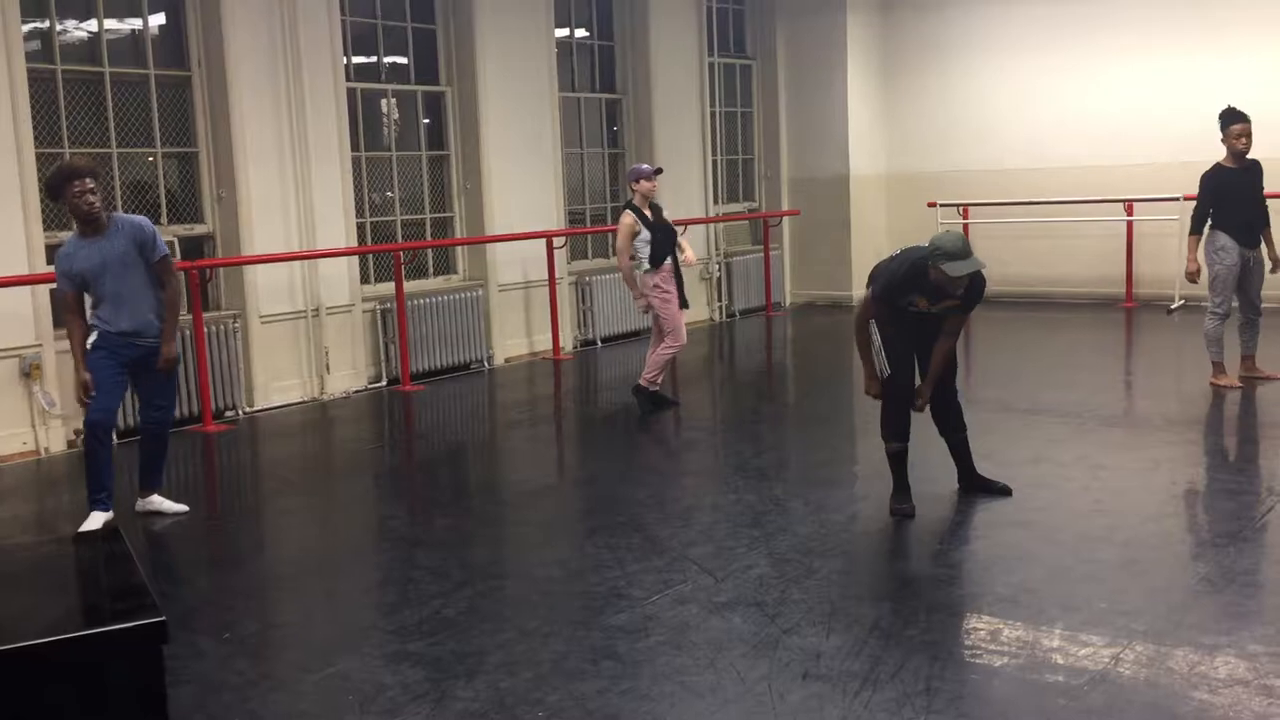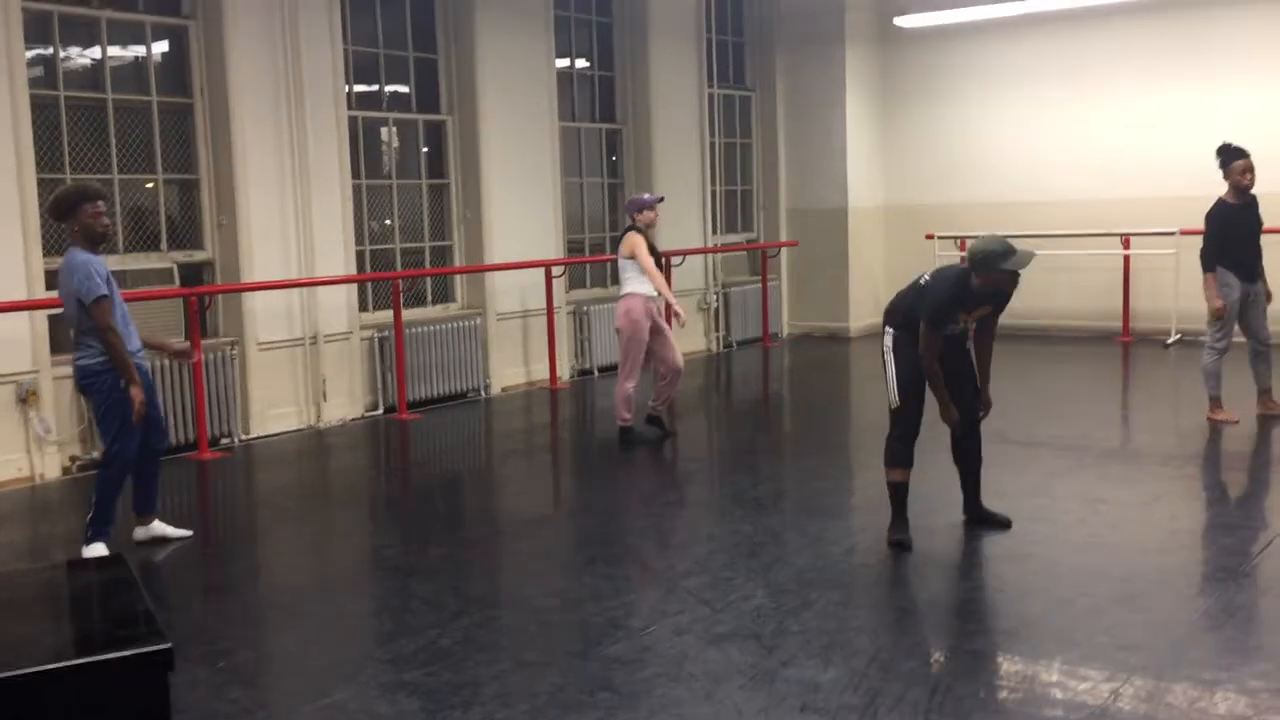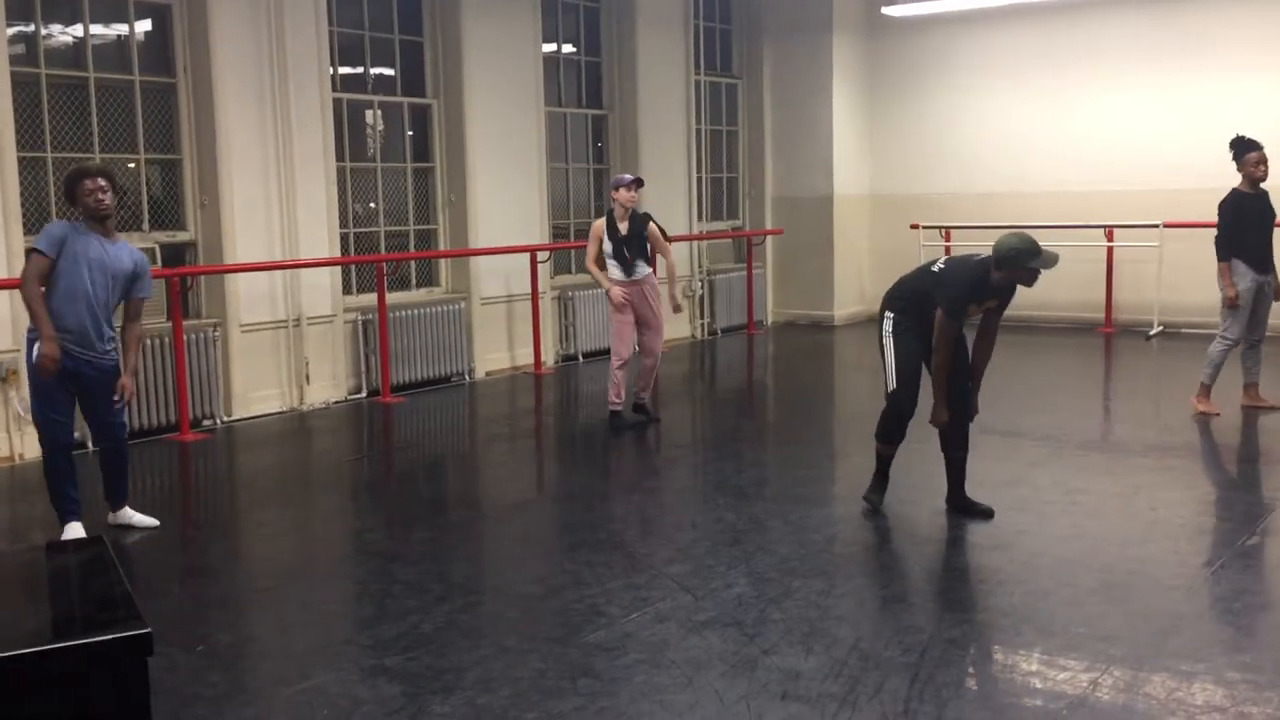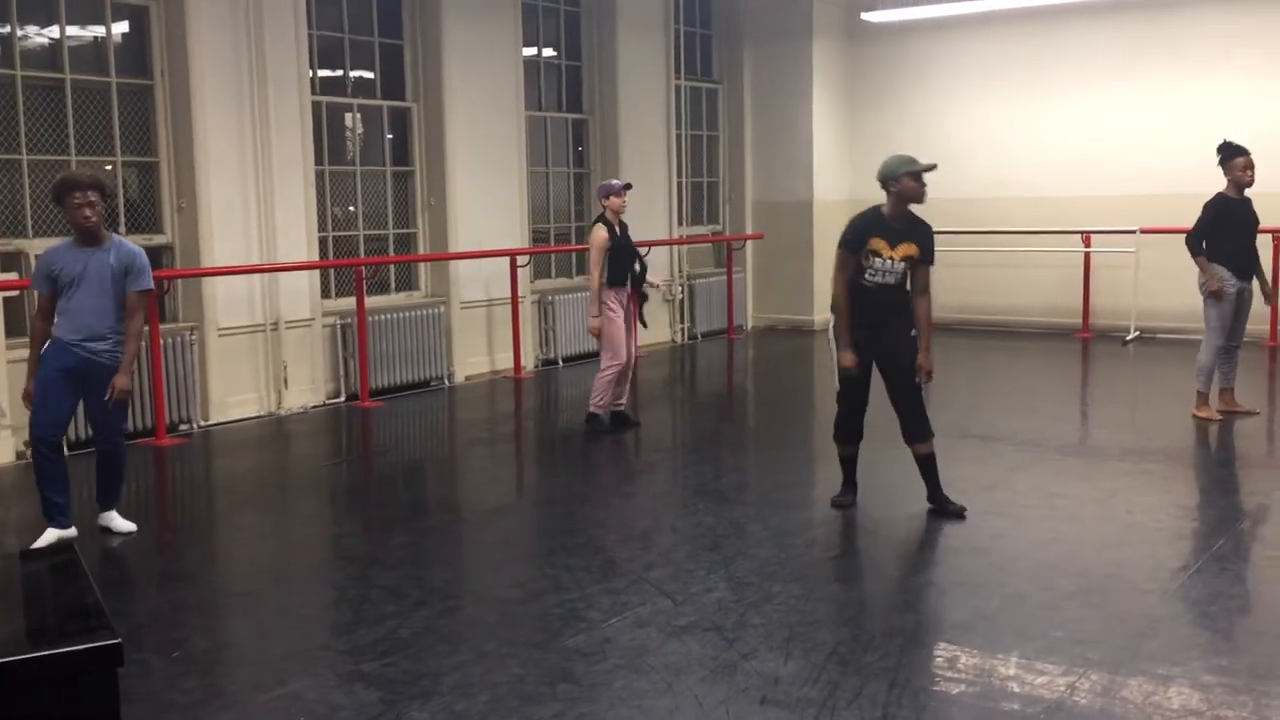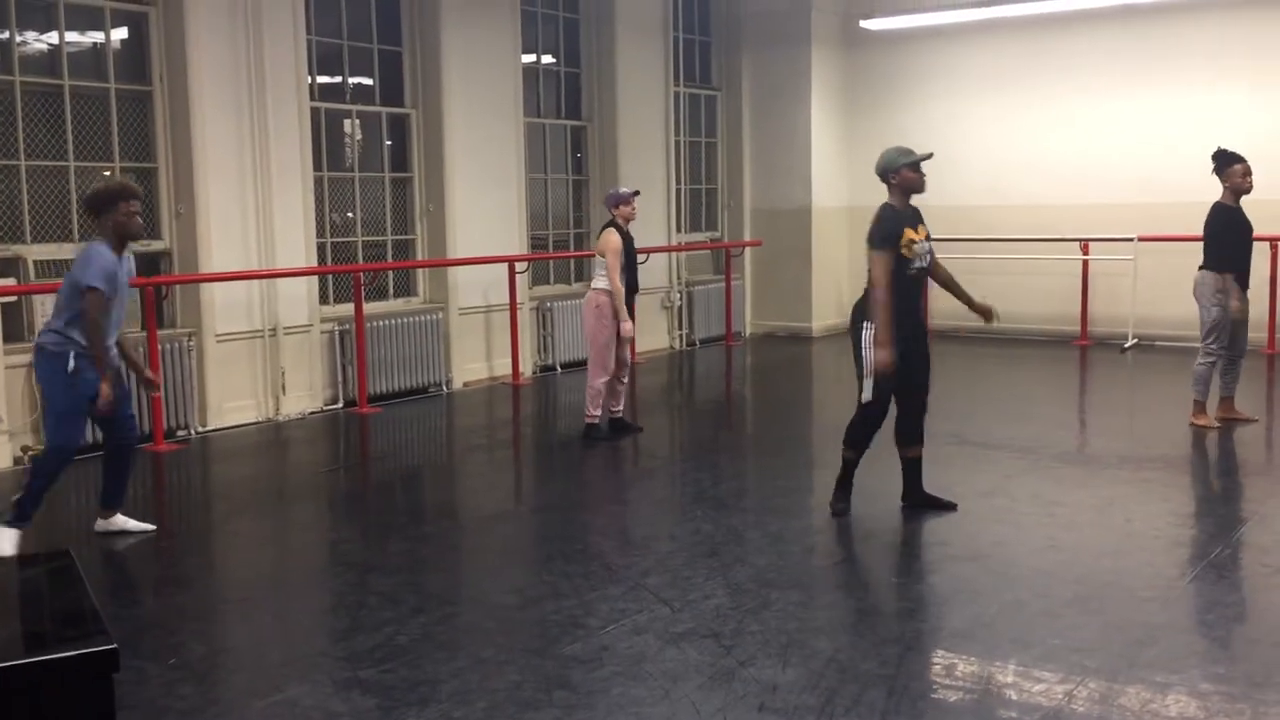
dt=0.5s
person 1, frame 1
left shoulder: (138, 228)
right shoulder: (67, 256)
left elbow: (170, 283)
right elbow: (74, 315)
left wrist: (169, 339)
right wrist: (80, 367)
left hip: (153, 342)
right hip: (108, 344)
left knee: (159, 421)
right knee: (98, 421)
left ankle: (148, 495)
right ankle: (100, 506)
person 1, frame 2
left shoulder: (86, 262)
right shoulder: (85, 263)
right elbow: (105, 328)
left wrist: (164, 346)
right wrist: (133, 382)
left hip: (123, 368)
right hip: (107, 373)
left knee: (152, 441)
right knee: (121, 454)
left ankle: (146, 521)
right ankle: (94, 539)
person 1, frame 3
left shoulder: (135, 259)
right shoulder: (60, 233)
left elbow: (132, 322)
right elbow: (30, 281)
left wrist: (127, 373)
right wrist: (48, 337)
left hip: (100, 358)
right hip: (53, 351)
left knee: (114, 437)
right knee: (57, 439)
left ankle: (119, 509)
right ankle: (71, 520)
person 1, frame 4
left shoulder: (130, 255)
right shoulder: (52, 259)
left elbow: (135, 317)
right elbow: (43, 318)
left wrist: (125, 371)
right wrist: (31, 374)
left hip: (107, 361)
right hip: (60, 355)
left knee: (110, 441)
right knee: (43, 437)
left ankle: (108, 510)
right ankle: (59, 522)
person 1, frame 5
left shoulder: (121, 260)
right shoulder: (100, 258)
right elbow: (93, 321)
left wrist: (138, 367)
right wrist: (106, 379)
left hip: (99, 360)
right hip: (65, 358)
left knee: (125, 436)
right knee: (62, 446)
left ankle: (109, 514)
person 2, frame 1
left shoulder: (974, 283)
right shoulder: (902, 272)
left elbow: (949, 335)
right elbow: (862, 319)
left wrist: (928, 384)
right wrist: (870, 375)
left hip: (933, 315)
right hip: (890, 312)
left knee: (944, 390)
right knee: (898, 389)
left ankle: (968, 476)
right ankle: (900, 488)
person 2, frame 2
left shoulder: (1000, 290)
right shoulder: (945, 290)
left elbow: (984, 334)
right elbow: (927, 355)
left wrist: (983, 388)
right wrist: (944, 404)
left hip: (951, 335)
right hip: (905, 333)
left knee: (969, 416)
right knee: (905, 423)
left ankle: (973, 507)
right ankle: (898, 520)
person 2, frame 3
left shoulder: (1003, 285)
right shoulder: (962, 281)
left elbow: (986, 337)
right elbow: (942, 349)
left wrist: (973, 391)
right wrist: (938, 403)
left hip: (943, 320)
right hip: (903, 317)
left knee: (960, 405)
right knee: (902, 402)
left ankle: (957, 495)
right ankle: (880, 479)
person 2, frame 4
left shoulder: (921, 233)
right shoulder: (862, 226)
left elbow: (921, 293)
right elbow: (841, 287)
left wrist: (925, 349)
right wrist: (844, 347)
left hip: (897, 326)
right hip: (854, 324)
left knee: (911, 405)
right knee: (852, 405)
left ankle: (935, 493)
right ankle: (849, 484)
person 2, frame 5
left shoulder: (913, 215)
right shoulder: (887, 222)
left elbow: (932, 267)
right elbow: (880, 285)
left wrist: (973, 304)
right wrist: (882, 344)
left hip: (911, 326)
right hip: (878, 327)
left knee: (913, 408)
right knee: (873, 410)
left ankle: (913, 491)
right ankle: (844, 486)
person 3, frame 1
left shoulder: (1255, 168)
right shoulder: (1214, 176)
right elbow: (1199, 216)
right wrist: (1192, 258)
left hip: (1251, 248)
right hip: (1224, 246)
left knee: (1252, 310)
right knee: (1219, 310)
left ankle: (1248, 365)
right ankle: (1218, 372)
person 3, frame 2
left shoulder: (1252, 202)
right shoulder: (1219, 212)
left elbow: (1254, 246)
right elbow: (1208, 255)
right wrist: (1213, 295)
left hip: (1251, 283)
right hip: (1227, 282)
right knee: (1218, 344)
right ankle: (1215, 406)
person 3, frame 3
right shoulder: (1233, 201)
right elbow: (1222, 245)
right wrist: (1228, 284)
right hip: (1241, 273)
left knee: (1255, 337)
right knee: (1231, 335)
left ankle: (1251, 394)
right ankle: (1202, 395)
person 3, frame 4
left shoulder: (1247, 204)
right shoulder: (1218, 204)
right elbow: (1193, 240)
left wrist: (1263, 281)
right wrist: (1208, 276)
left hip: (1243, 281)
right hip: (1222, 279)
left knee: (1232, 343)
right knee: (1215, 341)
left ankle: (1227, 399)
right ankle: (1201, 403)
person 3, frame 5
left shoulder: (1236, 211)
right shoulder: (1220, 214)
right elbow: (1221, 258)
left wrist: (1239, 294)
right wrist: (1233, 296)
left hip: (1235, 288)
right hip: (1216, 285)
left knee: (1236, 351)
right knee: (1212, 350)
left ankle: (1226, 407)
right ankle: (1198, 411)
person 4, frame 1
left shoulder: (657, 210)
right shoulder: (628, 219)
left elbow: (673, 237)
right elbow: (623, 262)
left wrist: (687, 250)
right wrist: (638, 295)
left hip: (672, 276)
right hip: (656, 281)
left knee: (661, 338)
right knee: (676, 339)
left ankle: (653, 391)
right ankle: (644, 385)
person 4, frame 2
left shoulder: (642, 241)
right shoulder: (634, 238)
right elbow: (653, 274)
right wrist: (675, 304)
left hip: (651, 308)
right hip: (633, 309)
left knee: (674, 366)
right knee: (630, 372)
left ankle: (655, 413)
right ankle: (625, 427)
person 4, frame 3
left shoulder: (645, 224)
right shoulder: (600, 226)
left elbow: (668, 258)
right elbow: (591, 263)
left wrist: (673, 294)
right wrist: (610, 288)
left hip: (647, 288)
right hip: (620, 293)
left knee: (652, 351)
right knee: (621, 354)
left ankle: (641, 401)
right ankle: (616, 410)
person 4, frame 4
left shoulder: (622, 227)
right shoulder: (601, 233)
right elbow: (595, 276)
left wrist: (646, 279)
right wrist: (594, 314)
left hip: (625, 295)
right hip: (607, 298)
left knee: (628, 358)
right knee: (615, 358)
left ankle: (617, 410)
right ankle: (594, 414)
person 4, frame 5
left shoulder: (624, 235)
right shoulder: (612, 237)
right elbow: (614, 281)
left wrist: (625, 314)
right wrist: (626, 319)
left hip: (615, 302)
right hip: (601, 302)
left knee: (622, 364)
right knee: (602, 367)
left ankle: (616, 418)
right ankle: (592, 423)
